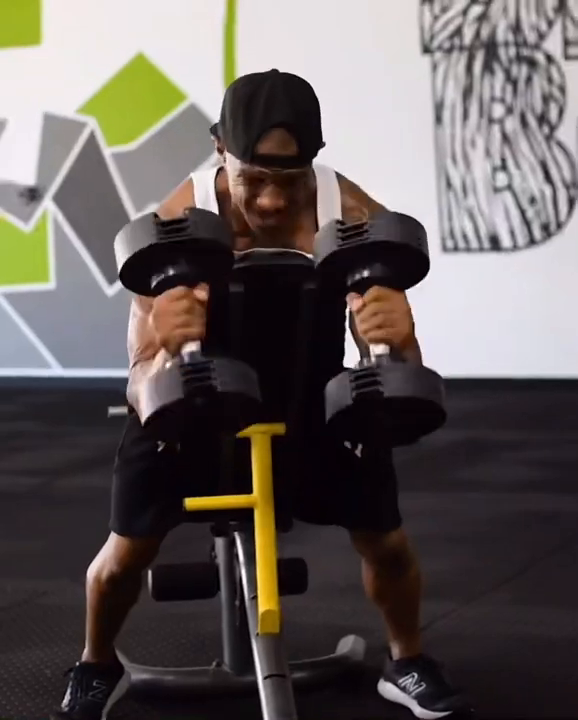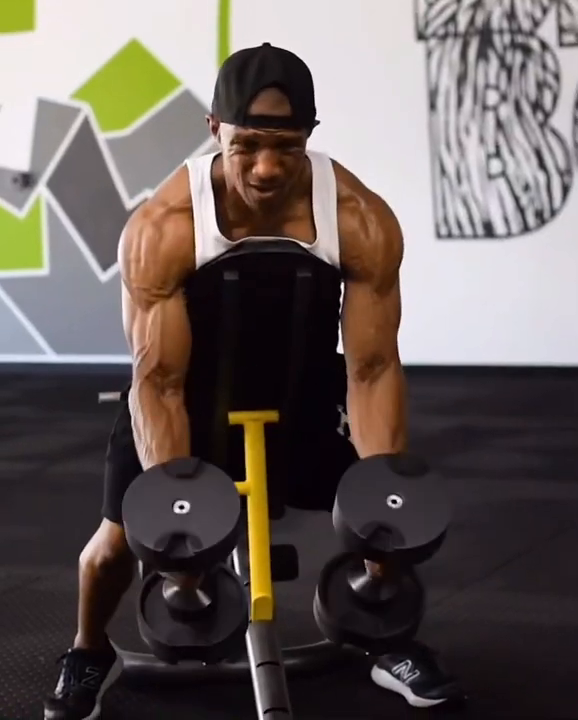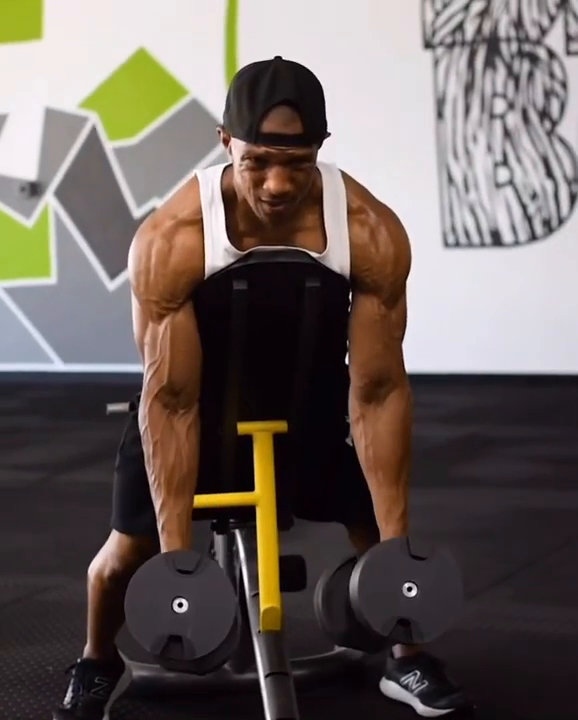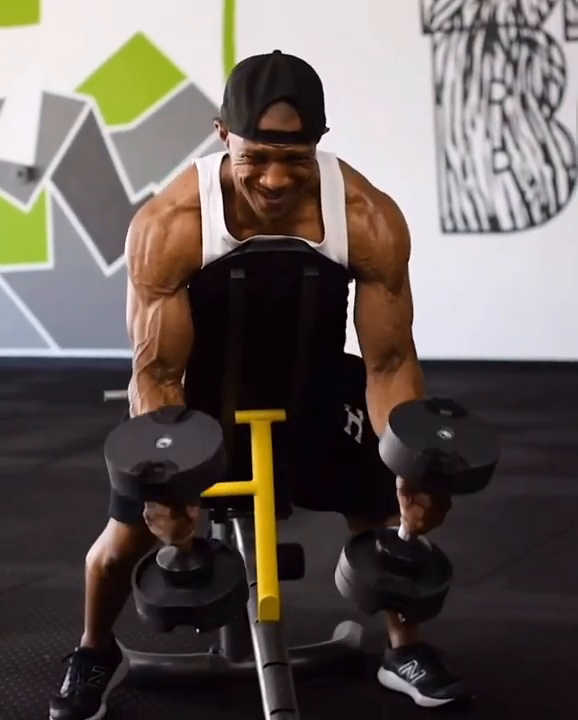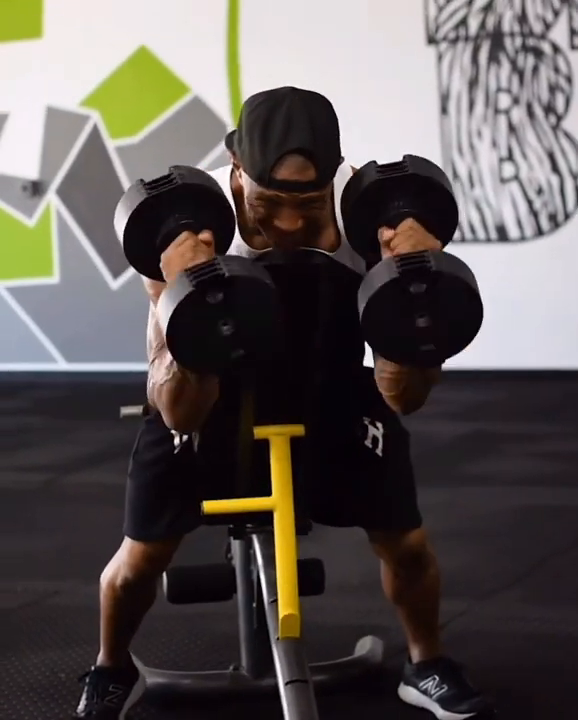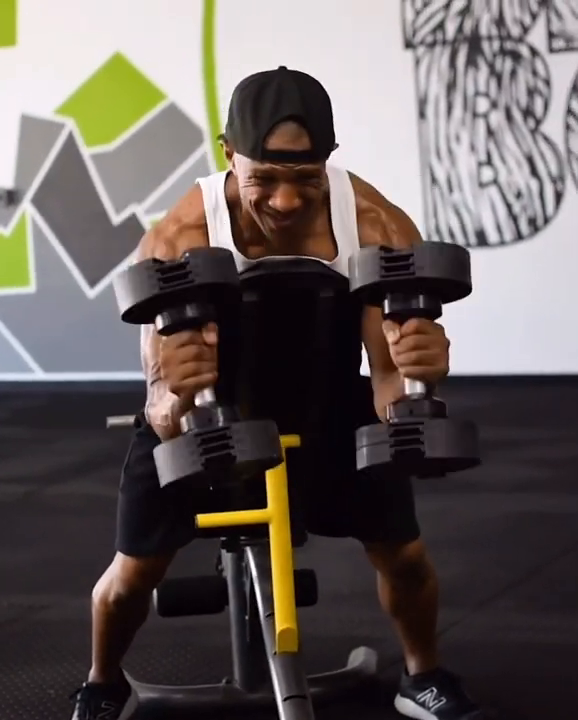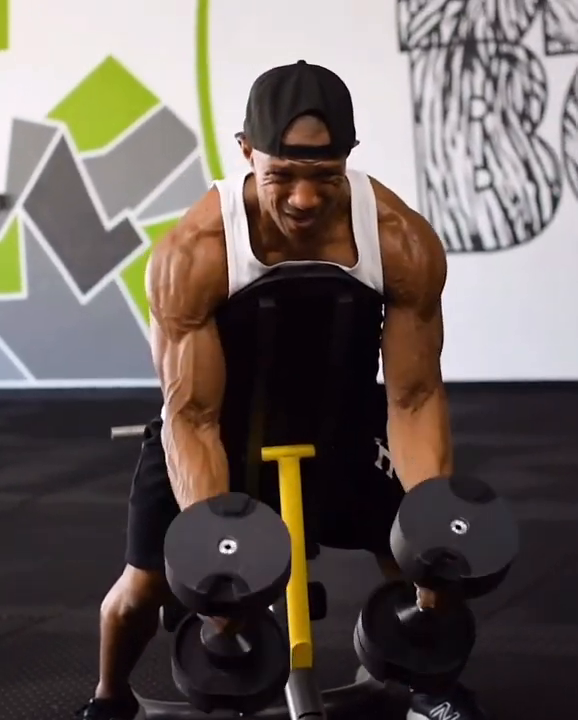
dt=0.5s
person 1, frame 1
left shoulder: (364, 226)
right elbow: (148, 397)
left wrist: (398, 351)
right wrist: (168, 355)
left knee: (385, 539)
right knee: (126, 551)
left ankle: (406, 665)
person 1, frame 2
left shoulder: (361, 220)
right shoulder: (160, 227)
left elbow: (372, 367)
right elbow: (158, 381)
right hip: (194, 376)
right knee: (120, 535)
left ankle: (399, 650)
right ankle: (90, 655)
person 1, frame 3
left shoulder: (372, 233)
right shoulder: (168, 240)
left elbow: (377, 392)
right elbow: (171, 400)
left wrist: (396, 539)
right wrist: (176, 551)
right hip: (199, 388)
left knee: (381, 535)
right knee: (130, 549)
left ankle: (407, 662)
right ankle: (99, 666)
person 1, frame 4
left shoulder: (370, 220)
right shoulder: (167, 224)
left elbow: (388, 363)
right elbow: (157, 372)
right hip: (200, 377)
left knee: (386, 520)
right knee: (127, 534)
left ankle: (406, 652)
right ankle: (96, 655)
person 1, frame 5
left shoulder: (382, 218)
right shoulder: (186, 231)
left elbow: (406, 397)
right elbow: (179, 412)
left hip: (331, 382)
right hip: (215, 389)
left knee: (405, 542)
right knee: (141, 555)
left ankle: (425, 666)
person 1, frame 6
left shoulder: (381, 229)
right shoulder: (176, 243)
left elbow: (392, 392)
right elbow: (169, 419)
left wrist: (418, 376)
right wrist: (178, 395)
left knee: (403, 554)
right knee: (134, 570)
person 1, frame 7
left shoulder: (402, 240)
right shoulder: (190, 253)
left elbow: (413, 399)
right elbow: (191, 416)
right hip: (223, 411)
right knee: (145, 583)
